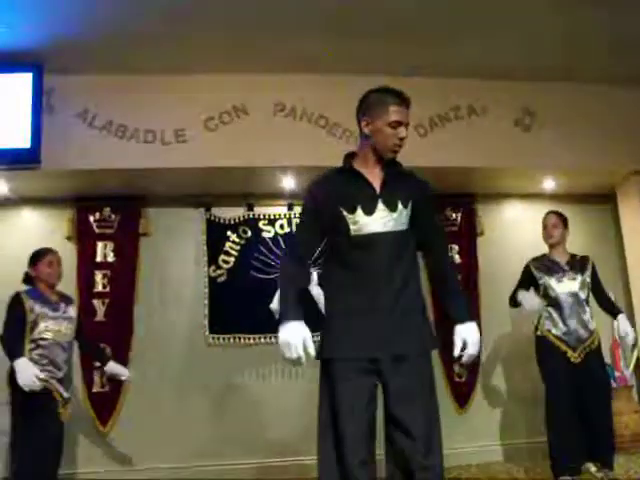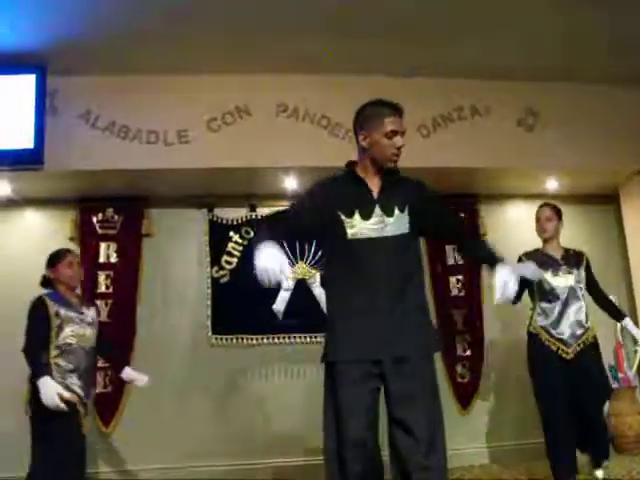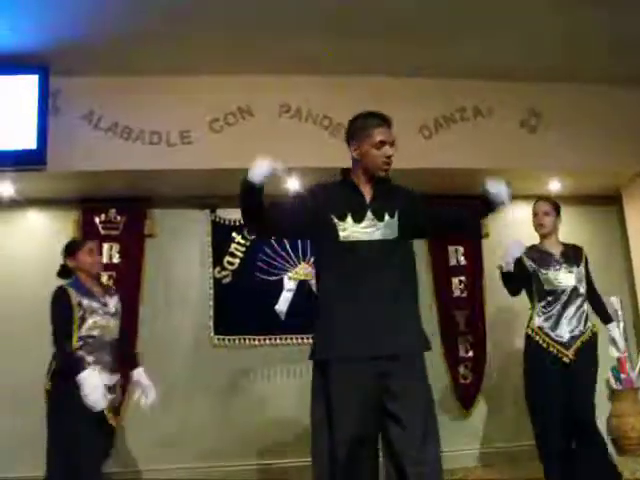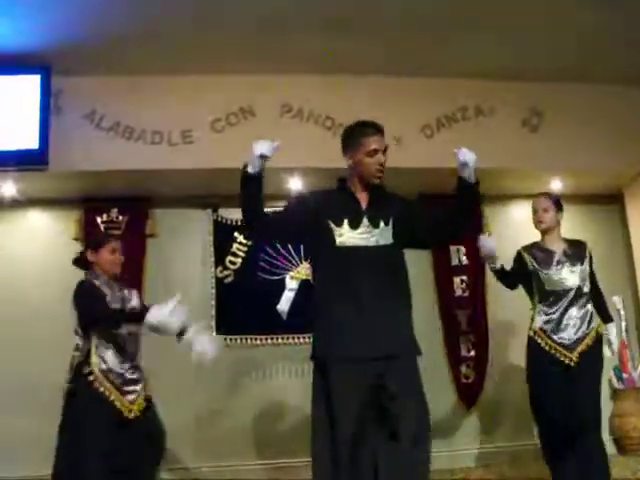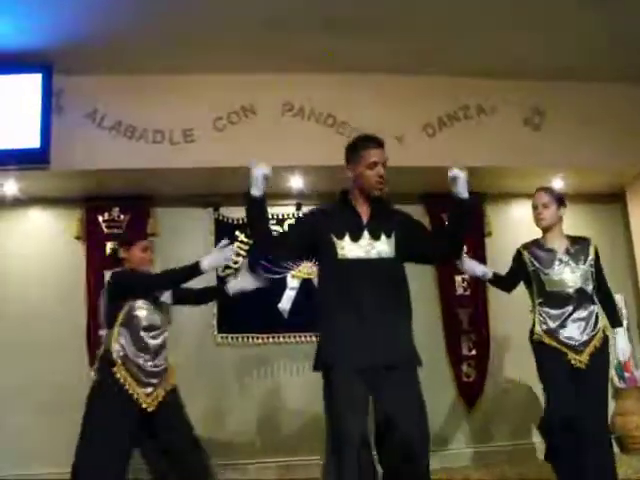
dt=0.2s
person 1, frame 1
left shoulder: (413, 188)
right shoulder: (328, 188)
left elbow: (438, 253)
right elbow: (298, 254)
left wrist: (463, 315)
right wrist: (289, 317)
left hip: (407, 339)
right hip: (348, 342)
person 1, frame 2
left shoulder: (413, 193)
right shoulder: (329, 194)
left elbow: (457, 232)
right elbow: (280, 225)
left wrist: (497, 263)
right wrist: (266, 243)
left hip: (410, 342)
right hip: (351, 344)
right knee: (353, 449)
person 1, frame 3
left shoulder: (403, 201)
right shoulder: (320, 200)
left elbow: (454, 222)
right elbow: (262, 223)
left wrist: (488, 201)
right wrist: (253, 184)
left hip: (401, 343)
right hip: (343, 345)
left knee: (418, 448)
right knee: (346, 447)
person 1, frame 4
left shoulder: (397, 208)
right shoulder: (317, 206)
left elbow: (448, 231)
right elbow: (260, 225)
left wrist: (467, 182)
right wrist: (253, 172)
left hip: (395, 343)
right hip: (341, 345)
left knee: (409, 436)
right knee: (345, 441)
person 1, frame 5
left shoulder: (399, 222)
right shoulder: (322, 220)
left elbow: (446, 251)
right elbow: (270, 248)
left wrist: (460, 198)
right wrist: (257, 196)
left hip: (395, 350)
right hip: (344, 351)
left knee: (411, 439)
right knee: (351, 440)
person 2, frame 1
left shoulder: (585, 263)
right shoulder: (534, 265)
left elbow: (601, 296)
right elbow: (513, 301)
left wrist: (622, 319)
right wrist: (521, 296)
left hip: (587, 341)
right hip: (551, 342)
left knee: (595, 400)
right knee: (560, 403)
person 2, frame 2
left shoulder: (579, 258)
right shoulder: (529, 259)
left elbow: (598, 294)
right elbow: (514, 297)
left hip: (582, 339)
right hip: (544, 341)
left knee: (591, 400)
right knee: (555, 407)
left ankle: (596, 456)
person 2, frame 3
left shoulder: (578, 254)
right shoulder: (527, 256)
left elbow: (593, 294)
right elbow: (514, 289)
left wrist: (611, 326)
right wrist: (506, 266)
left hip: (581, 339)
right hip: (542, 342)
left knee: (582, 410)
right knee: (551, 414)
person 2, frame 4
left shoulder: (582, 249)
right shoulder: (527, 254)
left elbow: (594, 290)
right elbow: (512, 282)
left wrist: (610, 325)
right wrist: (492, 260)
left hip: (586, 341)
right hip: (545, 344)
left knee: (586, 415)
right knee: (553, 413)
person 2, frame 5
left shoulder: (587, 246)
right shoulder: (527, 253)
left elbow: (603, 290)
right elbow: (508, 284)
left wrist: (619, 329)
right wrist: (483, 272)
left hip: (593, 342)
right hip: (550, 343)
left knee: (594, 419)
right knee: (563, 412)
person 3, frame 1
left shoulder: (68, 303)
right shoulder: (22, 301)
left elbow: (83, 337)
left wrist: (108, 363)
right wrist: (20, 362)
left hip: (58, 385)
right hip: (34, 385)
left knee: (51, 449)
right knee: (38, 449)
person 3, frame 2
left shoulder: (87, 308)
right shoulder: (43, 305)
left elbow: (101, 344)
right elbow: (32, 347)
left wrist: (125, 370)
right wrist: (43, 380)
left hip: (78, 391)
right hip: (55, 392)
left knee: (62, 457)
right knee: (64, 458)
person 3, frame 3
left shoulder: (111, 295)
right shoulder: (64, 295)
left elbow: (121, 338)
right elbow: (62, 342)
left wrist: (137, 372)
right wrist: (84, 374)
left hip: (103, 381)
right hip: (72, 383)
left knee: (100, 445)
right knee: (78, 456)
person 3, frame 4
left shoulder: (126, 290)
right shoulder: (87, 289)
left elbow: (149, 314)
right elbow: (107, 315)
left wrist: (186, 332)
right wrist: (151, 316)
left hip: (128, 379)
right hip: (94, 379)
left knee: (149, 440)
right knee: (88, 455)
person 3, frame 5
left shoulder: (160, 287)
right shoulder: (120, 281)
left elbow: (190, 297)
right elbow: (156, 282)
left wrist: (231, 287)
right wrist: (203, 264)
left hip: (156, 376)
right hip: (119, 374)
left knee: (180, 442)
right knee: (106, 449)
